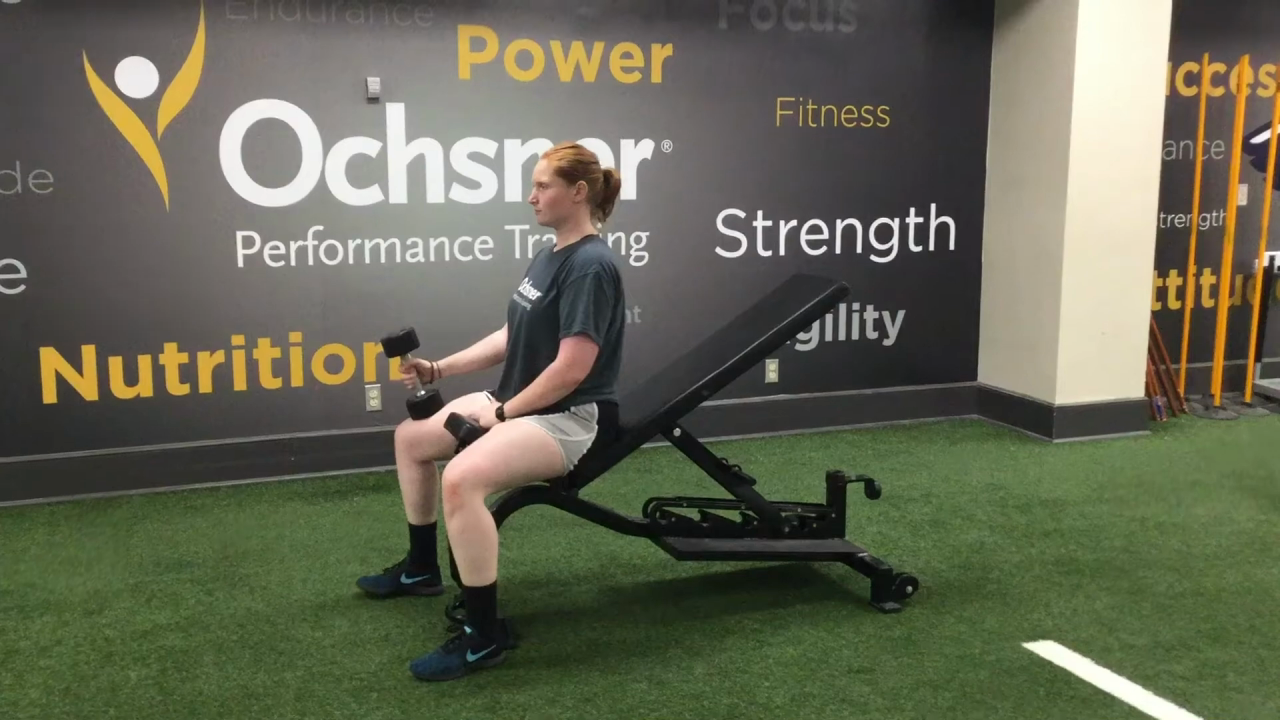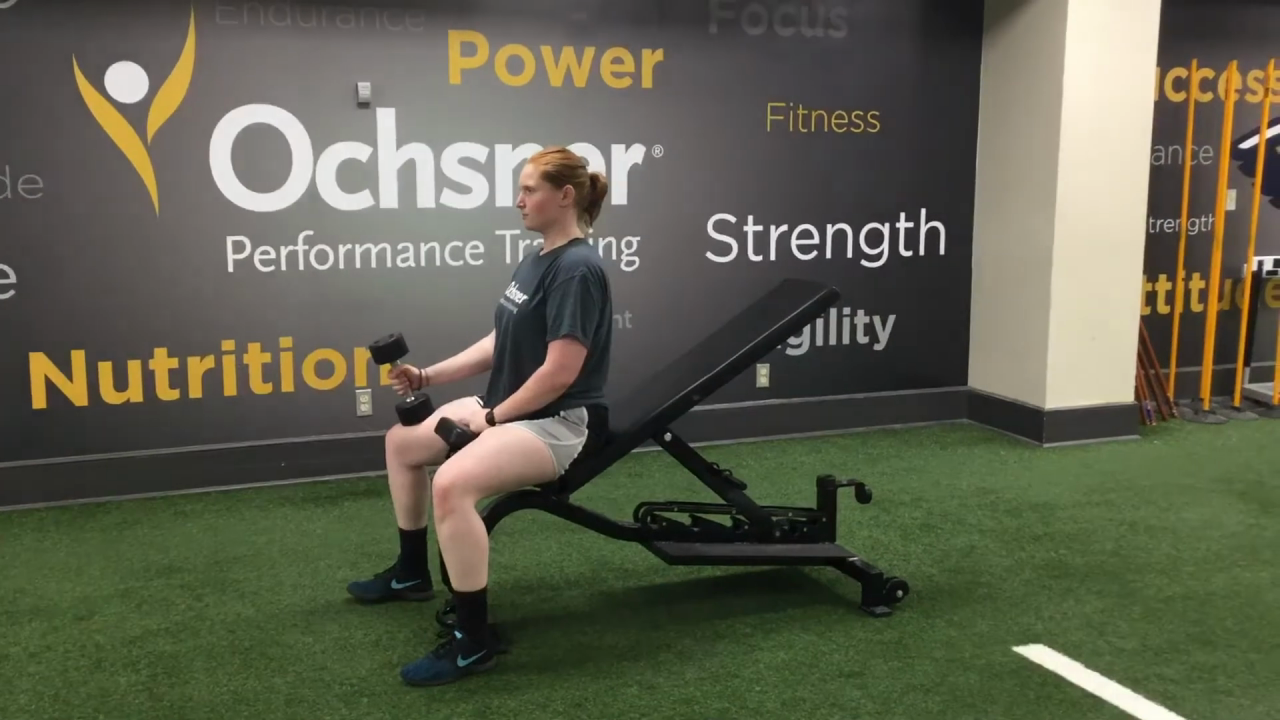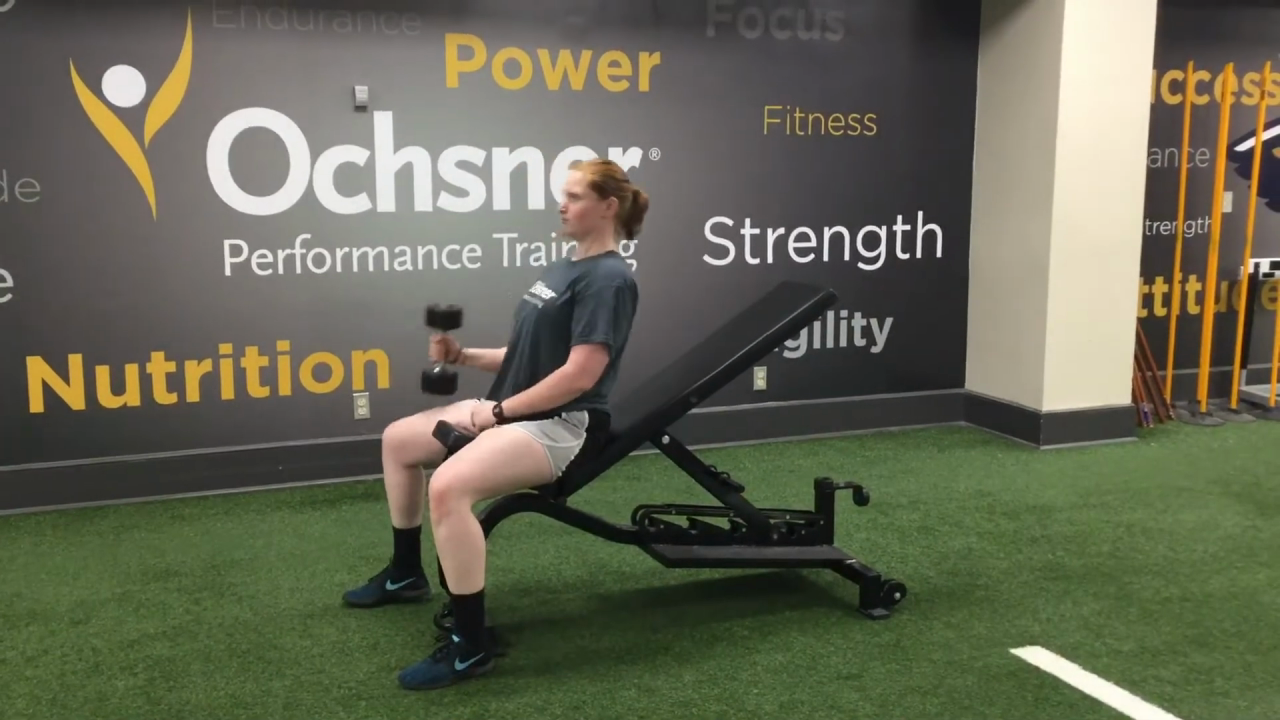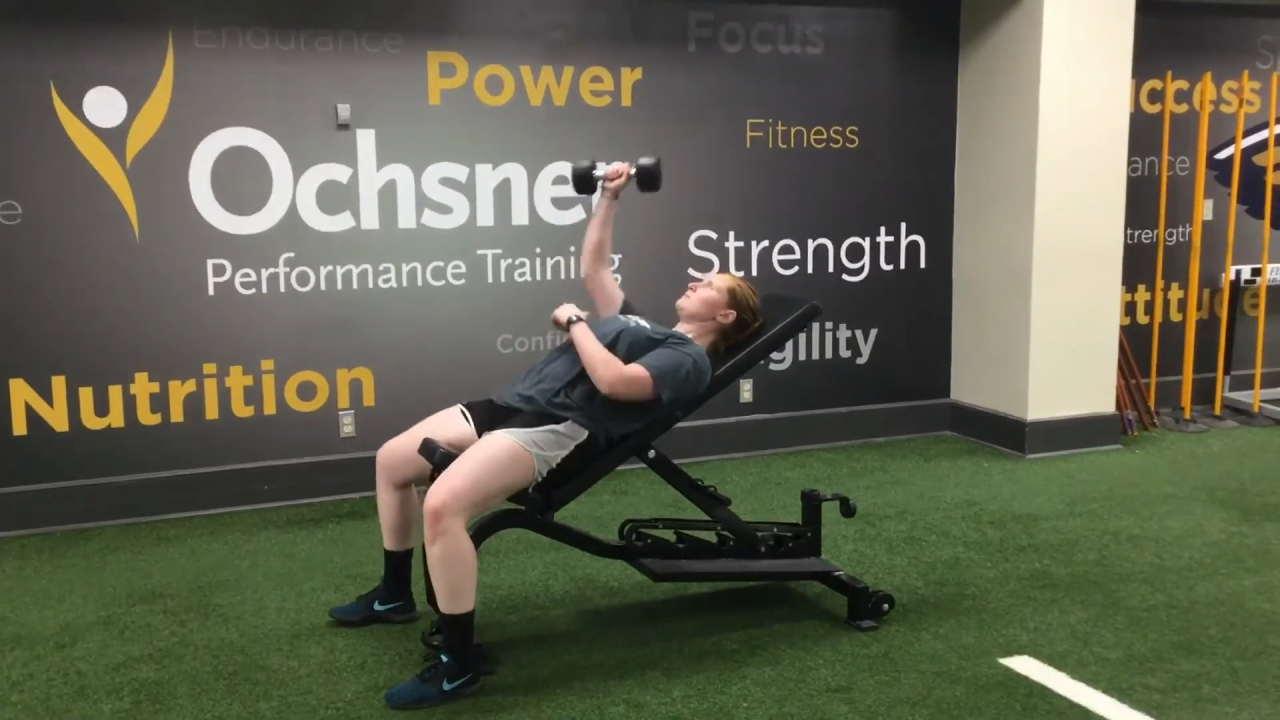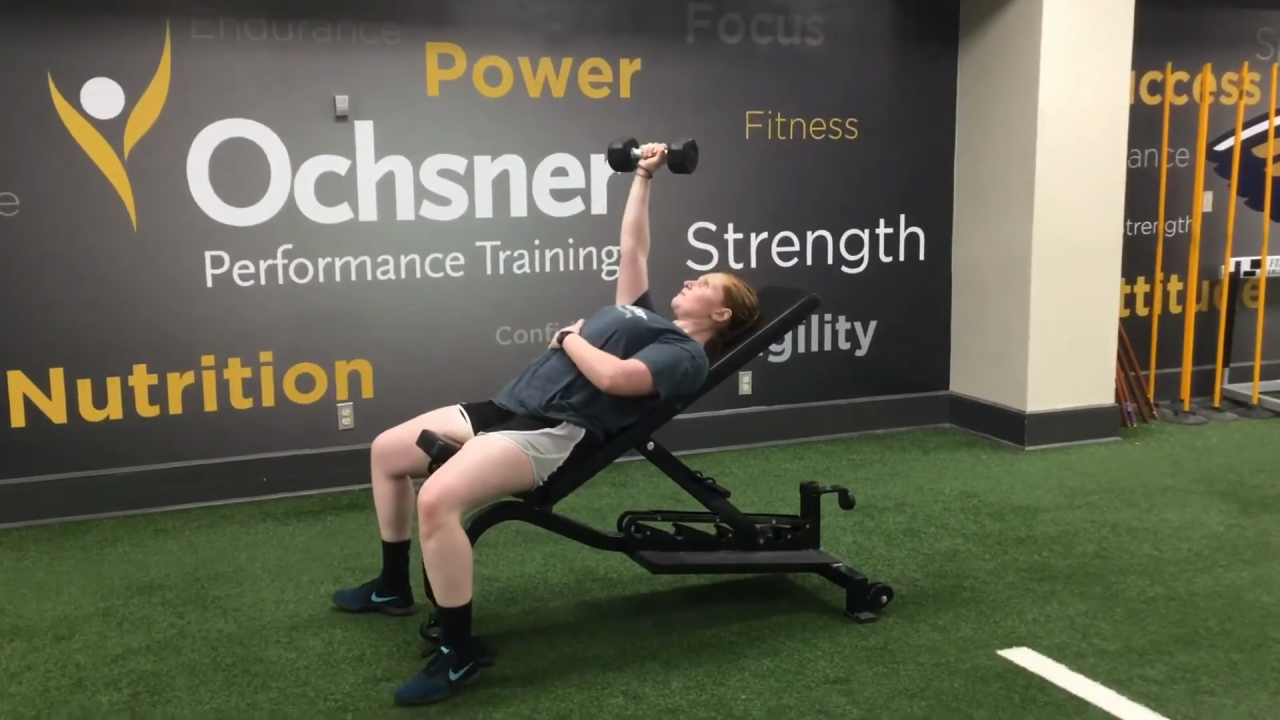
dt=1s
person 1, frame 1
left shoulder: (590, 266)
right shoulder: (549, 256)
left elbow: (572, 368)
right elbow: (510, 338)
left wrist: (504, 412)
right wrist: (438, 368)
left hip: (569, 416)
right hip: (519, 400)
left knee: (461, 478)
right knee: (411, 436)
left ankle: (483, 637)
right ankle: (421, 567)
person 1, frame 2
left shoulder: (577, 269)
right shoulder: (535, 260)
left elbow: (560, 372)
right elbow: (499, 344)
left wrist: (494, 418)
right wrist: (427, 376)
left hip: (558, 421)
right hip: (509, 406)
left knee: (452, 484)
right knee: (401, 442)
left ankle: (473, 642)
right ankle: (412, 572)
person 1, frame 3
left shoulder: (610, 279)
right shoulder: (563, 267)
left elbow: (579, 374)
left wrist: (499, 412)
right wrist: (465, 356)
left hip: (563, 425)
right hip: (514, 408)
left knee: (449, 487)
right knee: (398, 440)
left ankle: (471, 646)
right ankle: (406, 572)
person 1, frame 4
left shoulder: (688, 361)
right shoulder: (641, 324)
left elbow: (614, 381)
right elbow: (592, 265)
left wrist: (576, 323)
right wrist: (607, 201)
left hip: (554, 428)
right hip: (509, 405)
left knee: (443, 506)
right knee: (390, 462)
left ankle: (457, 664)
right ankle: (394, 594)
person 1, frame 5
left shoulder: (685, 354)
right shoulder: (644, 316)
left elbow: (613, 376)
right elbow: (633, 248)
left wrist: (569, 337)
right wrist: (643, 177)
left hip: (552, 431)
right hip: (508, 407)
left knee: (437, 500)
right knee: (386, 452)
left ankle: (458, 654)
right ankle: (393, 585)
